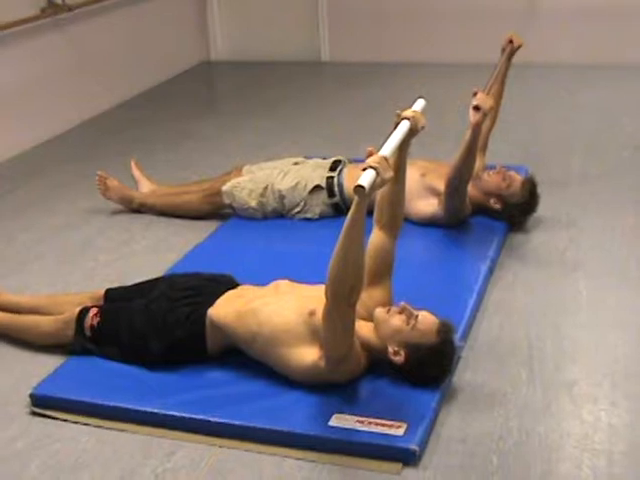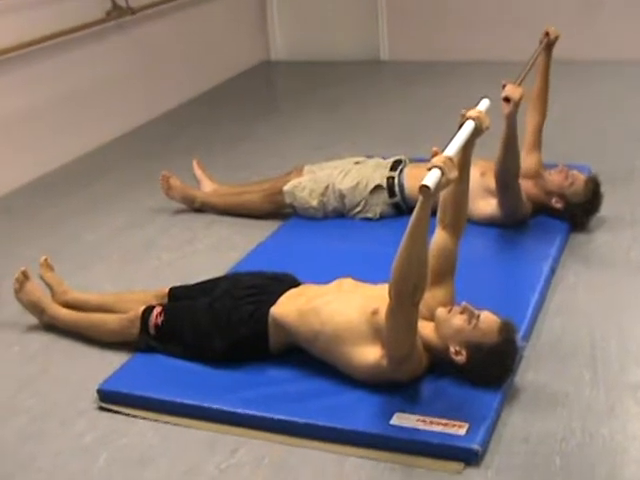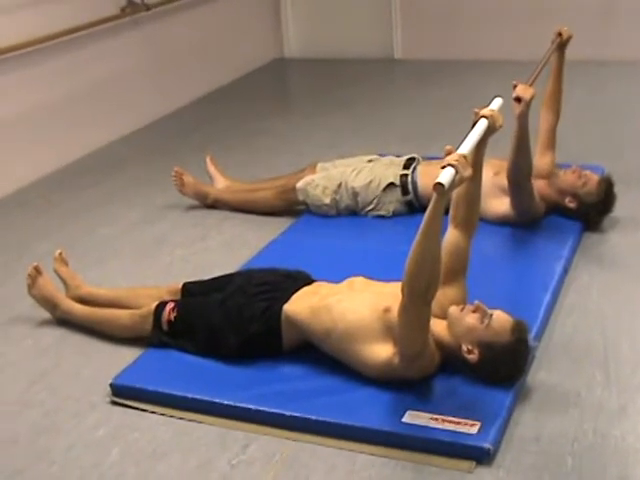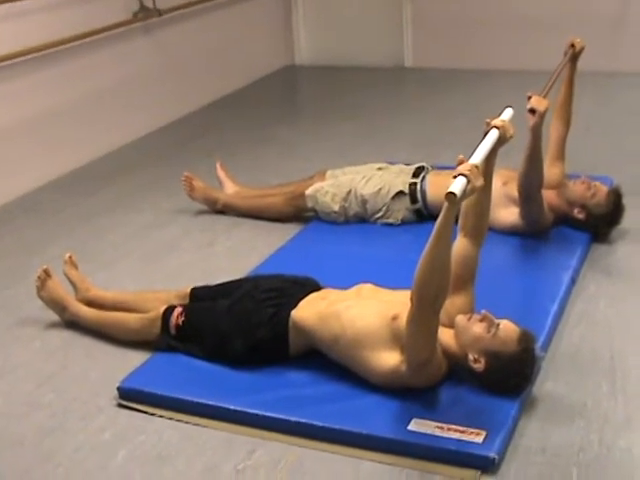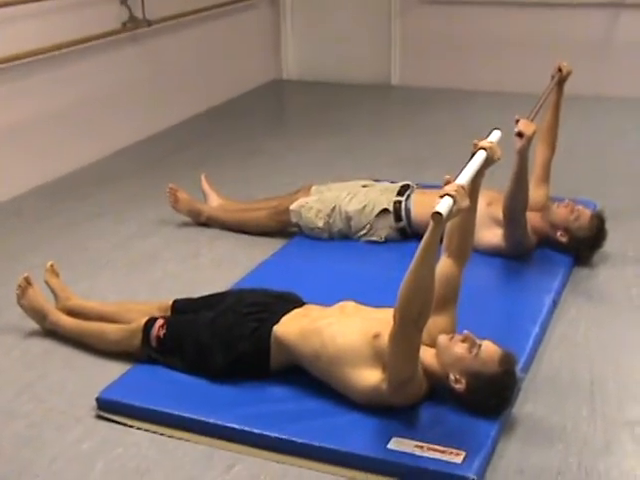
dt=1s
person 1, frame 1
left shoulder: (343, 361)
right shoulder: (374, 313)
left elbow: (340, 297)
right elbow: (386, 232)
left wrist: (361, 200)
right wrist: (404, 149)
left hip: (193, 328)
right hip: (225, 289)
left knee: (77, 325)
right knee: (98, 301)
person 1, frame 2
left shoulder: (406, 360)
right shoulder: (435, 311)
left elbow: (402, 297)
right elbow: (449, 233)
left wrist: (426, 199)
right wrist: (466, 150)
left hip: (257, 326)
right hip: (285, 287)
left knee: (141, 323)
right knee: (164, 297)
left ankle: (52, 311)
right ankle: (70, 297)
person 1, frame 3
left shoulder: (417, 359)
right shoulder: (448, 310)
left elbow: (414, 294)
right elbow: (462, 231)
left wrist: (440, 195)
right wrist: (479, 147)
left hip: (270, 323)
right hip: (298, 284)
left knee: (154, 318)
right knee: (178, 293)
left ankle: (65, 306)
right ankle: (83, 291)
person 1, frame 4
left shoulder: (424, 367)
right shoulder: (456, 319)
left elbow: (423, 303)
right elbow: (471, 241)
left wrist: (451, 205)
right wrist: (490, 157)
left hip: (277, 328)
right hip: (306, 291)
left knee: (163, 322)
right knee: (186, 297)
left ankle: (74, 309)
right ankle: (92, 294)
person 1, frame 5
left shoulder: (405, 386)
right shoulder: (438, 337)
left elbow: (405, 321)
right elbow: (454, 261)
left wrist: (437, 226)
right wrist: (475, 181)
left hip: (258, 343)
right hip: (287, 306)
left knee: (141, 334)
right knee: (165, 310)
left ankle: (54, 318)
right ankle: (71, 303)
person 2, frame 1
left shoulder: (456, 208)
right shoulder: (475, 175)
right elbow: (487, 116)
left wrist: (473, 130)
right wrist: (506, 60)
left hip: (324, 192)
right hip: (332, 167)
left knee: (222, 195)
right knee: (237, 175)
left ankle: (137, 199)
right ankle: (152, 190)
person 2, frame 2
left shoulder: (515, 208)
right shoulder: (532, 173)
left elbow: (501, 180)
right elbow: (538, 119)
left wrist: (508, 118)
right wrist: (546, 54)
left hip: (385, 192)
right hip: (393, 168)
left knee: (284, 196)
right knee: (297, 175)
left ankle: (198, 199)
right ankle: (216, 189)
person 2, frame 3
left shoulder: (527, 207)
right shoulder: (546, 174)
left elbow: (514, 178)
right elbow: (551, 118)
left wrist: (520, 118)
right wrist: (560, 55)
left hip: (397, 190)
right hip: (406, 165)
left knee: (297, 193)
right knee: (311, 172)
left ankle: (212, 195)
right ankle: (229, 186)
person 2, frame 4
left shoulder: (537, 218)
right shoulder: (555, 185)
left elbow: (526, 192)
right elbow: (562, 129)
left wrist: (533, 130)
right wrist: (572, 67)
left hip: (406, 198)
right hip: (416, 173)
left knee: (304, 200)
right knee: (320, 179)
left ankle: (221, 200)
right ankle: (236, 192)
person 2, frame 5
left shoulder: (519, 240)
right shoulder: (539, 205)
left elbow: (511, 213)
right elbow: (547, 153)
left wrist: (519, 153)
right wrist: (559, 89)
left hip: (390, 215)
right hip: (400, 192)
left knee: (288, 215)
right knee: (304, 195)
left ankle: (206, 213)
right ankle: (218, 206)
